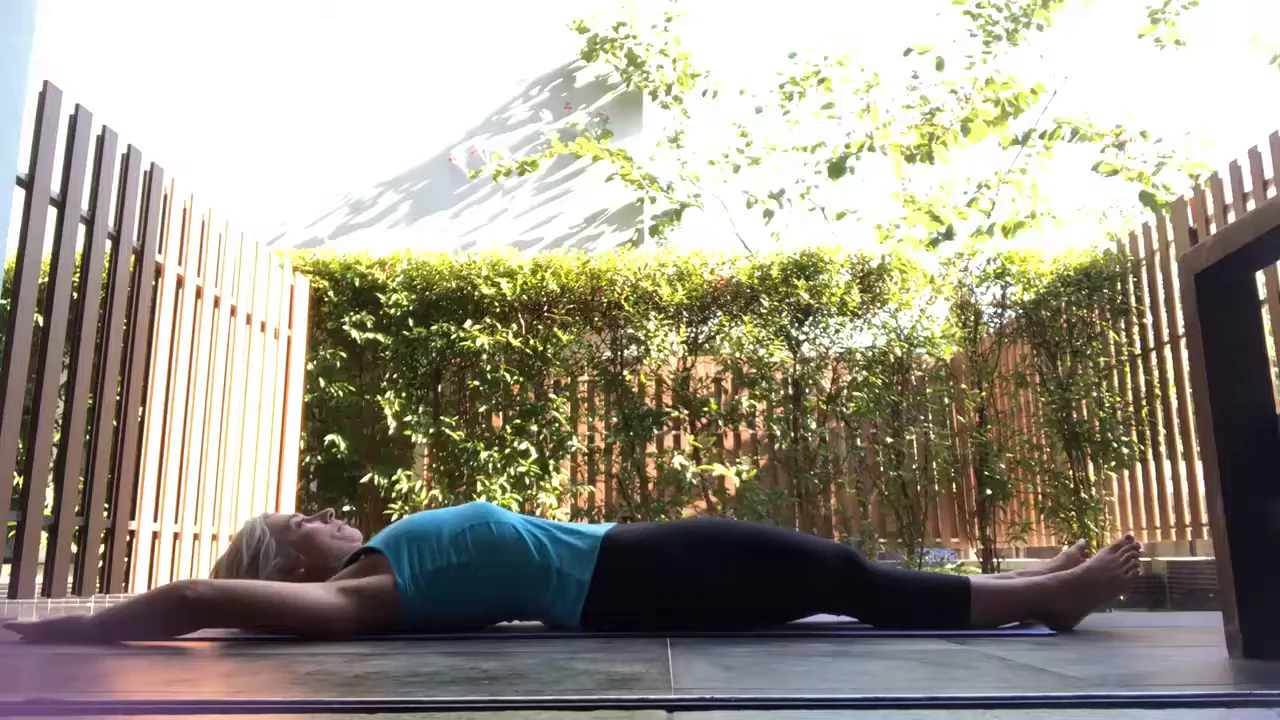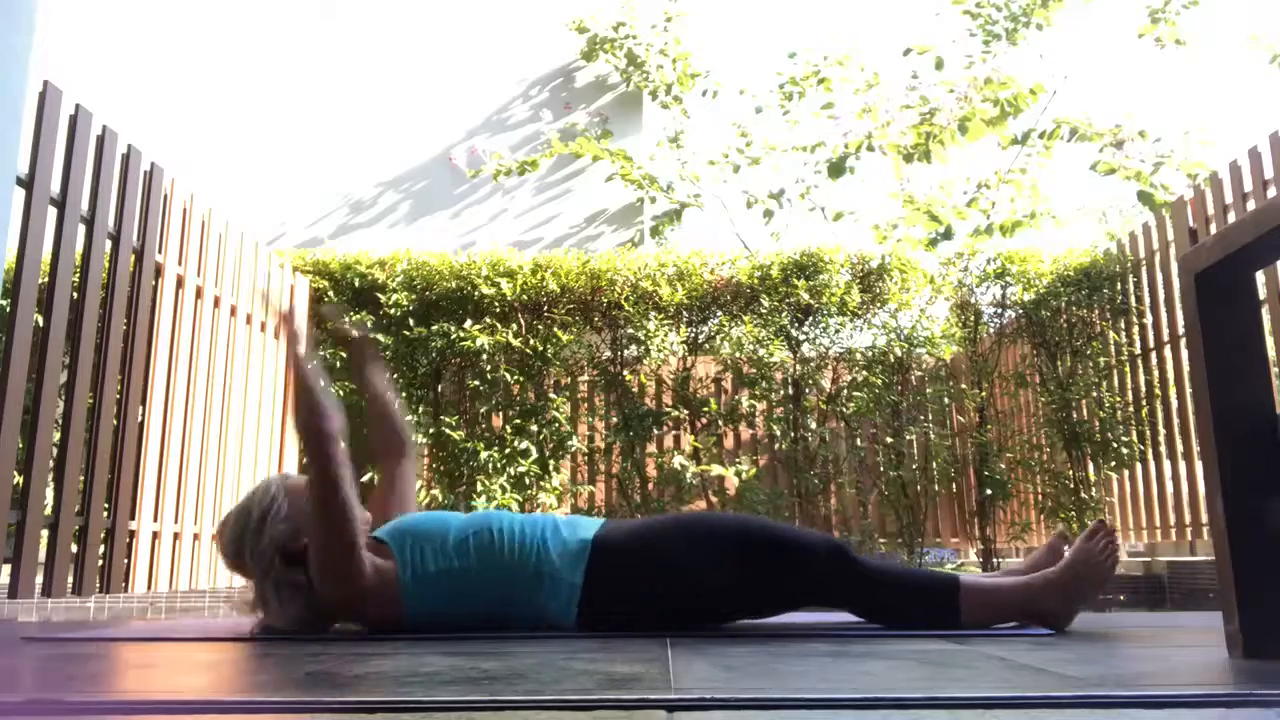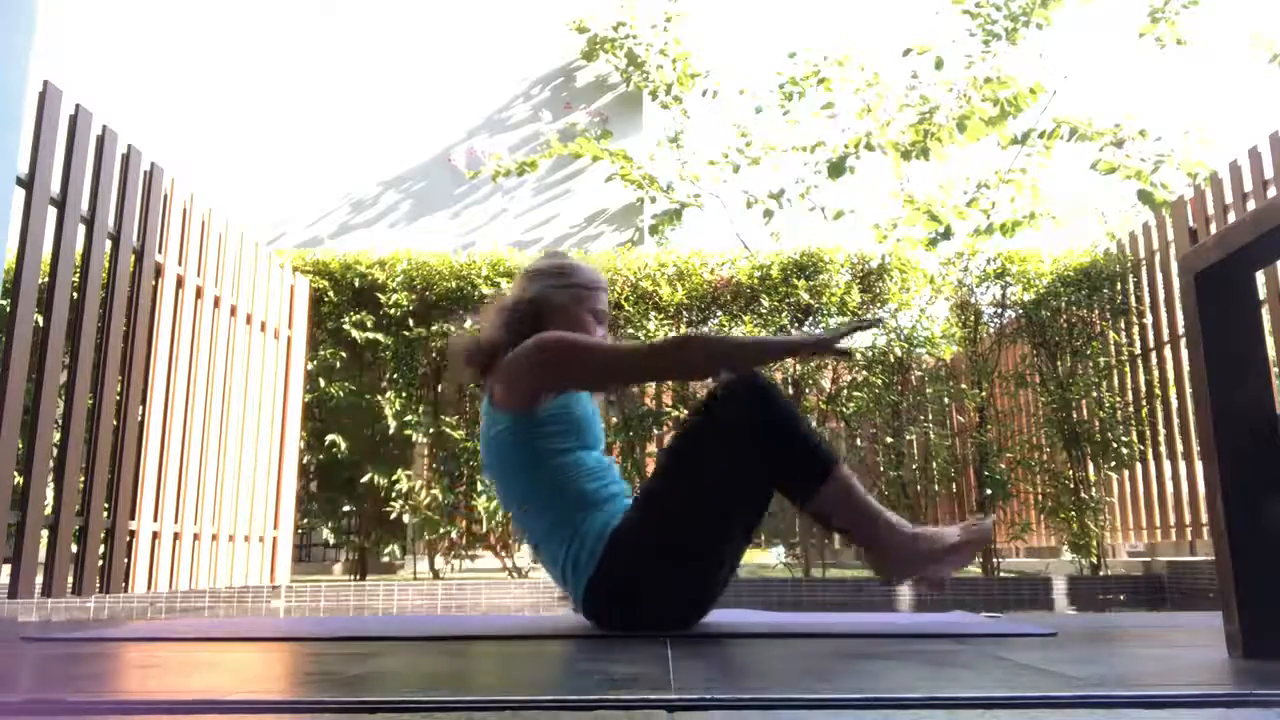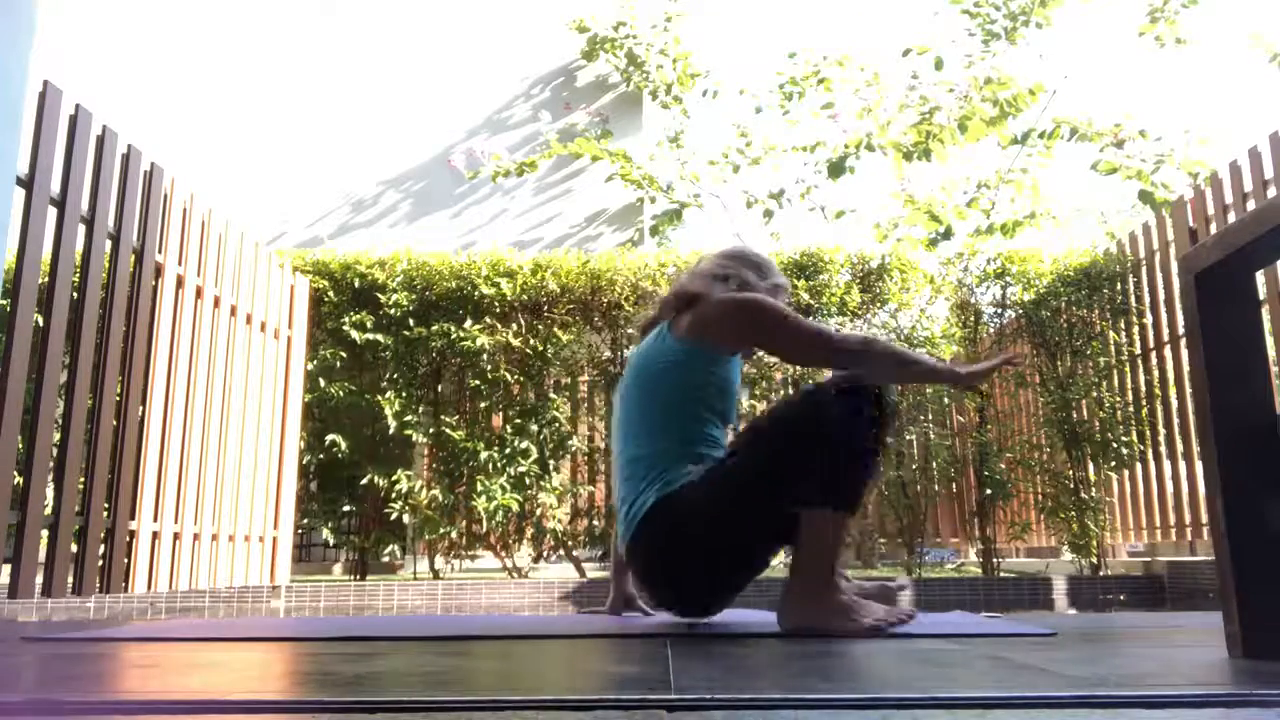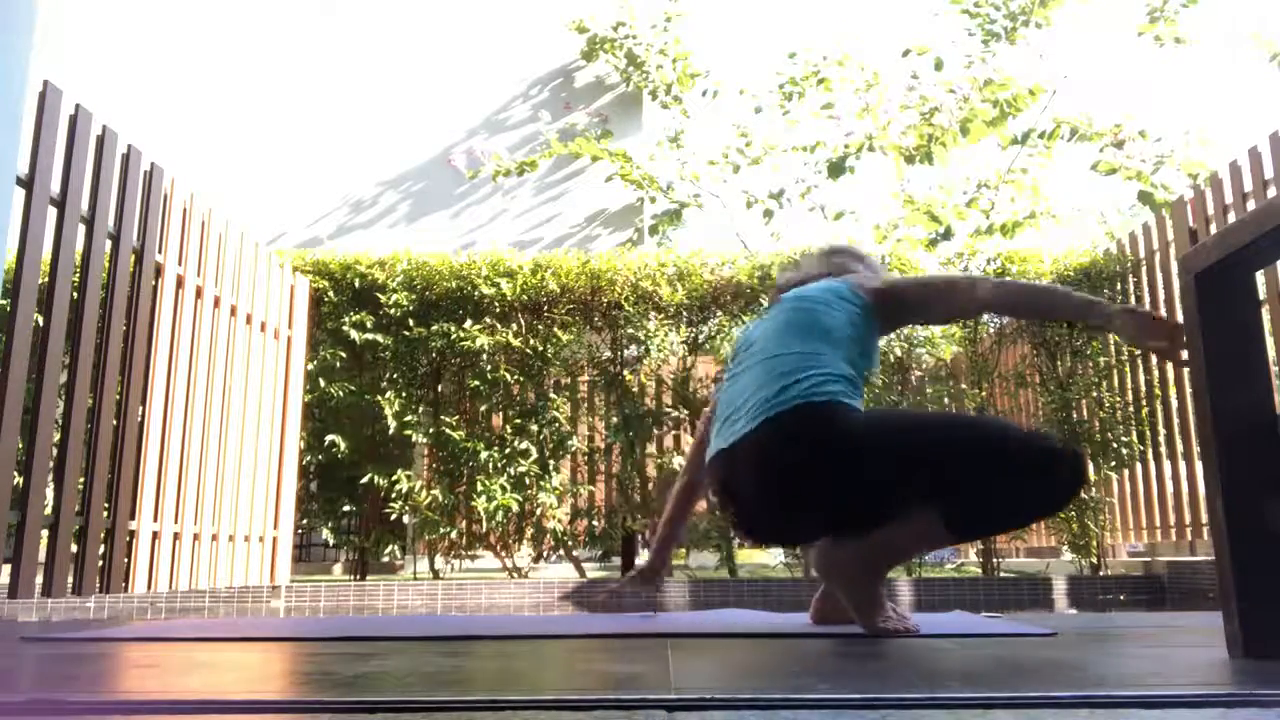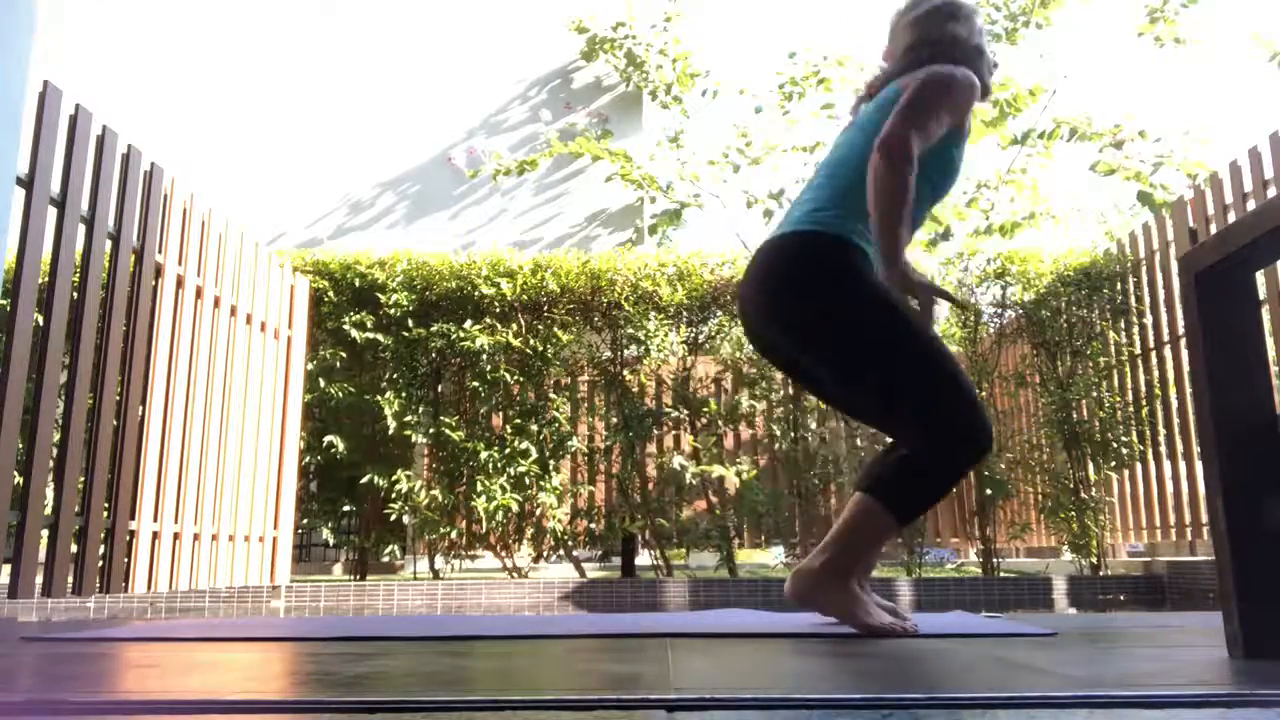
dt=0.5s
person 1, frame 1
left shoulder: (372, 561)
right shoulder: (357, 597)
right elbow: (204, 599)
left hip: (618, 551)
right hip: (617, 585)
left knee: (825, 564)
right knee: (836, 581)
left ankle: (1027, 587)
right ankle: (1045, 595)
person 1, frame 2
left shoulder: (386, 544)
right shoulder: (364, 582)
left elbow: (396, 446)
right elbow: (328, 477)
left wrist: (365, 366)
right wrist: (302, 374)
left hip: (606, 554)
right hip: (613, 586)
left knee: (812, 559)
right knee: (825, 573)
left ankle: (1014, 592)
right ankle: (1029, 598)
person 1, frame 3
left shoulder: (536, 389)
right shoulder: (535, 357)
right elbow: (672, 357)
right wrist: (803, 345)
left hip: (626, 585)
right hip: (637, 583)
left knee: (763, 450)
right knee: (753, 399)
left ankle: (894, 545)
right ankle: (894, 543)
person 1, frame 4
left shoulder: (666, 342)
right shoulder: (728, 310)
right elbow: (852, 352)
left wrist: (621, 588)
right wrist: (953, 374)
left hip: (667, 554)
right hip: (685, 548)
right knee: (857, 400)
left ankle: (819, 581)
right ankle: (815, 595)
person 1, frame 5
left shoulder: (756, 335)
right shoulder: (863, 294)
left elbow: (701, 450)
right elbow: (987, 290)
left wrist: (657, 554)
right wrist: (1115, 314)
left hip: (742, 496)
right hip: (809, 450)
right knee: (1051, 469)
left ankle: (841, 589)
right ankle: (855, 562)
person 1, frame 6
left shoulder: (880, 104)
right shoulder: (949, 81)
right elbow: (894, 148)
right wrist: (894, 265)
left hip: (768, 291)
right hip: (817, 279)
left knee: (931, 427)
right knee: (960, 430)
left ankle: (840, 573)
right ankle: (829, 573)
